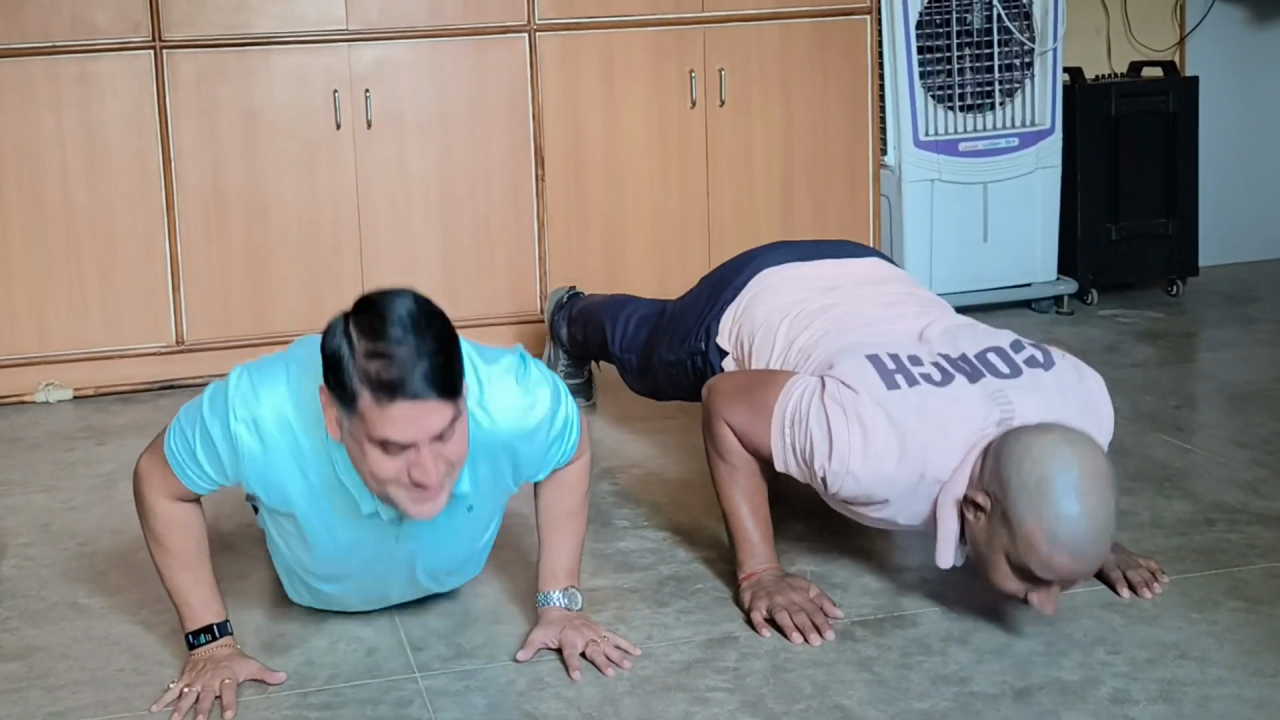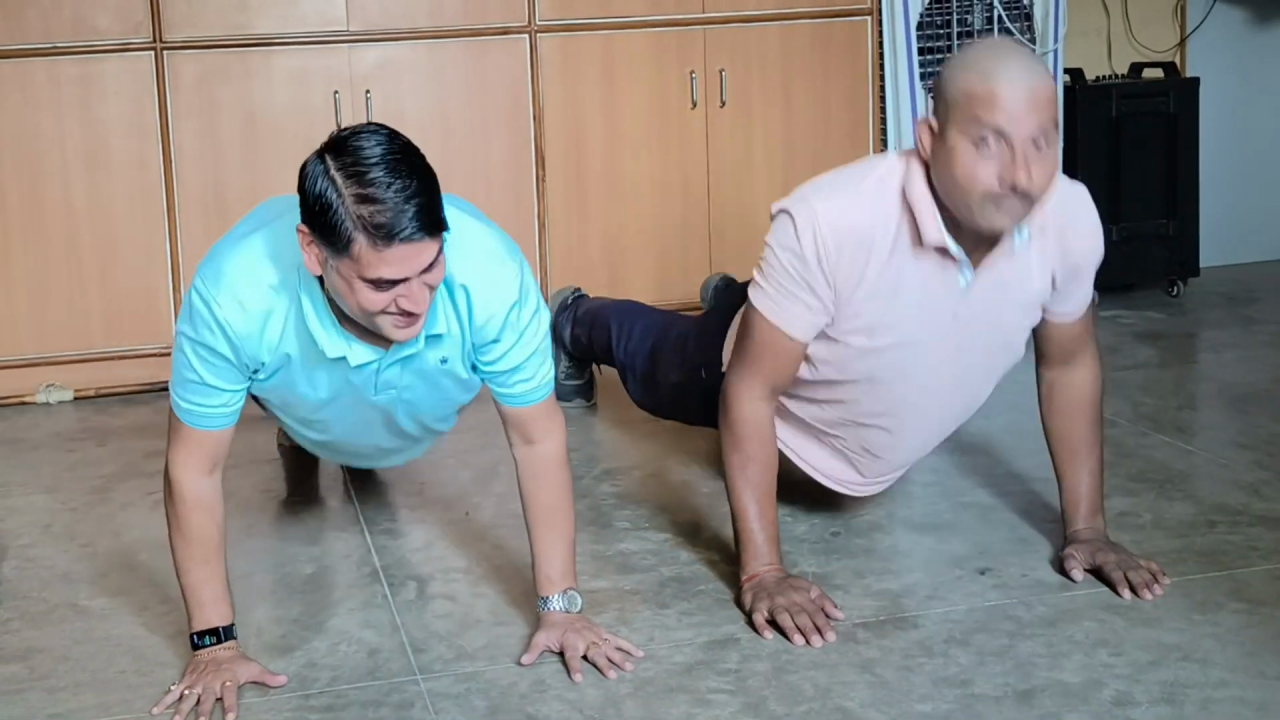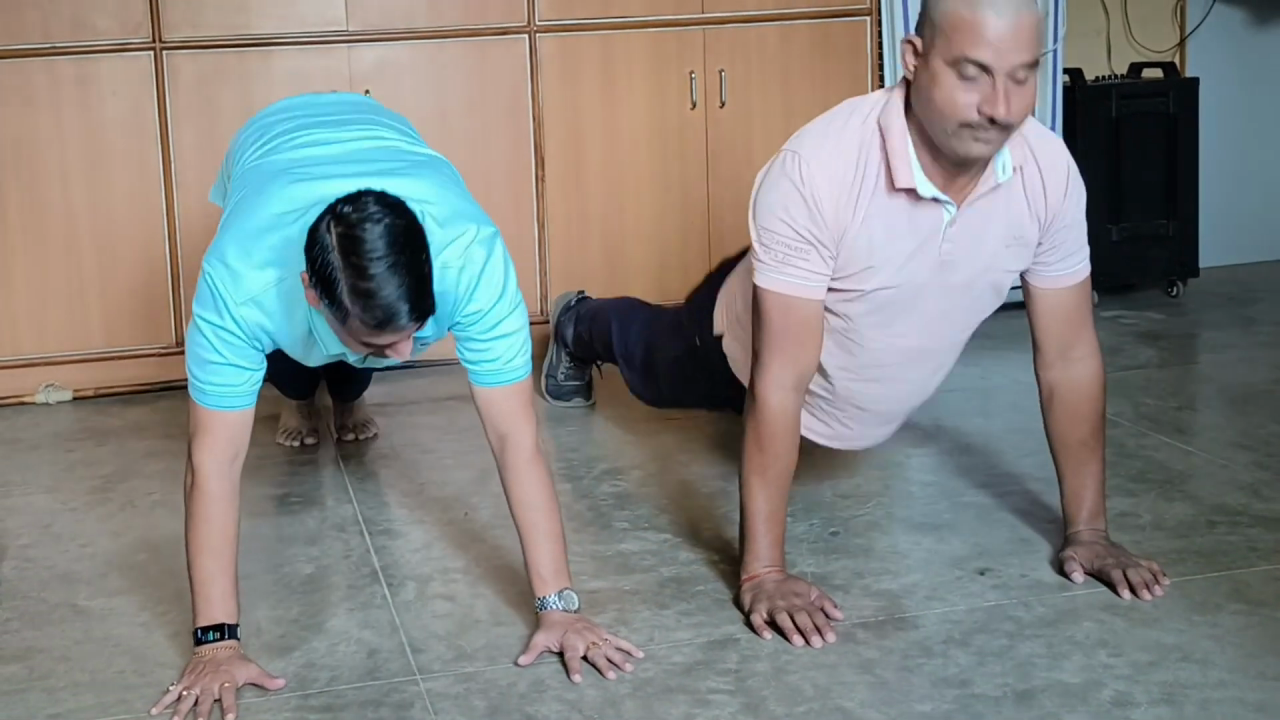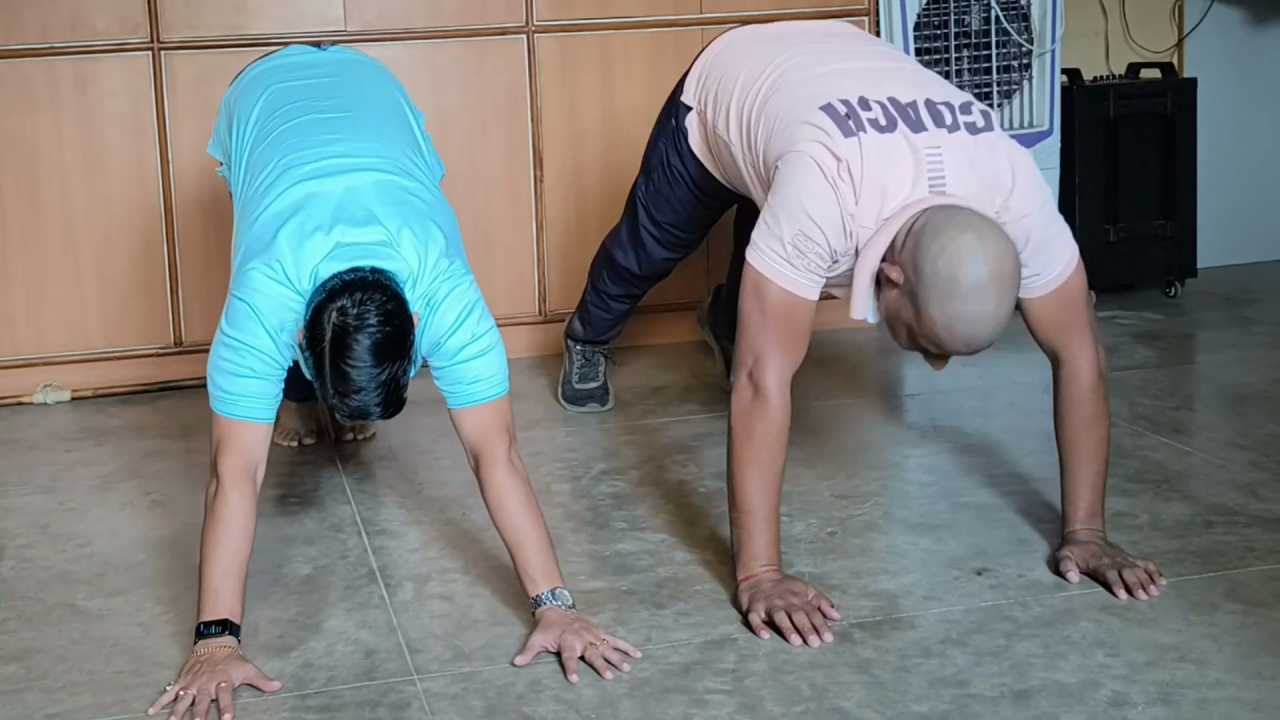
dt=0.3s
person 1, frame 1
left shoulder: (1088, 410)
right shoulder: (874, 452)
right elbow: (721, 405)
left wrist: (1090, 540)
right wrist: (759, 572)
right hip: (756, 305)
right knee: (644, 351)
right ankle: (573, 320)
person 1, frame 2
left shoulder: (1070, 218)
right shoulder: (828, 224)
left elbow: (1070, 362)
right elbow: (752, 391)
left wrist: (1086, 529)
right wrist: (762, 572)
right hip: (769, 394)
right knee: (662, 371)
right ankle: (579, 325)
person 1, frame 3
left shoulder: (1049, 170)
right shoulder: (817, 169)
left elbow: (1069, 358)
right elbow: (780, 382)
left wrist: (1087, 531)
right wrist: (763, 571)
right hip: (754, 355)
right knee: (653, 360)
right ankle: (579, 327)
person 1, frame 4
left shoulder: (1016, 197)
right shoulder: (825, 196)
left elbow: (1079, 358)
right elbow: (764, 382)
left wrist: (1086, 530)
right wrist: (758, 574)
left knee: (765, 264)
right knee: (647, 251)
left ankle: (725, 327)
right ankle: (588, 339)
person 2, frame 1
left shoulder: (516, 402)
right shoulder: (255, 416)
left elbow: (571, 455)
right elbow: (157, 485)
left wrist: (559, 599)
right wrist: (209, 638)
person 2, frame 2
left shoulder: (491, 269)
right shoulder: (233, 291)
left elbow: (538, 440)
right elbow: (194, 470)
left wrist: (560, 605)
right wrist: (214, 642)
right hip: (300, 380)
right ankle: (301, 442)
person 2, frame 3
left shoulder: (468, 251)
right shoulder: (244, 273)
left elbow: (515, 438)
right elbow: (215, 463)
left wrist: (558, 605)
right wrist: (216, 641)
right knee: (292, 349)
left ankle: (347, 392)
right ankle: (298, 394)
person 2, frame 4
left shoulder: (444, 295)
right shoulder: (269, 303)
left elbow: (495, 456)
right elbow: (236, 475)
left wrist: (554, 604)
right wrist: (217, 638)
left ankle: (303, 390)
right ankle: (297, 399)
